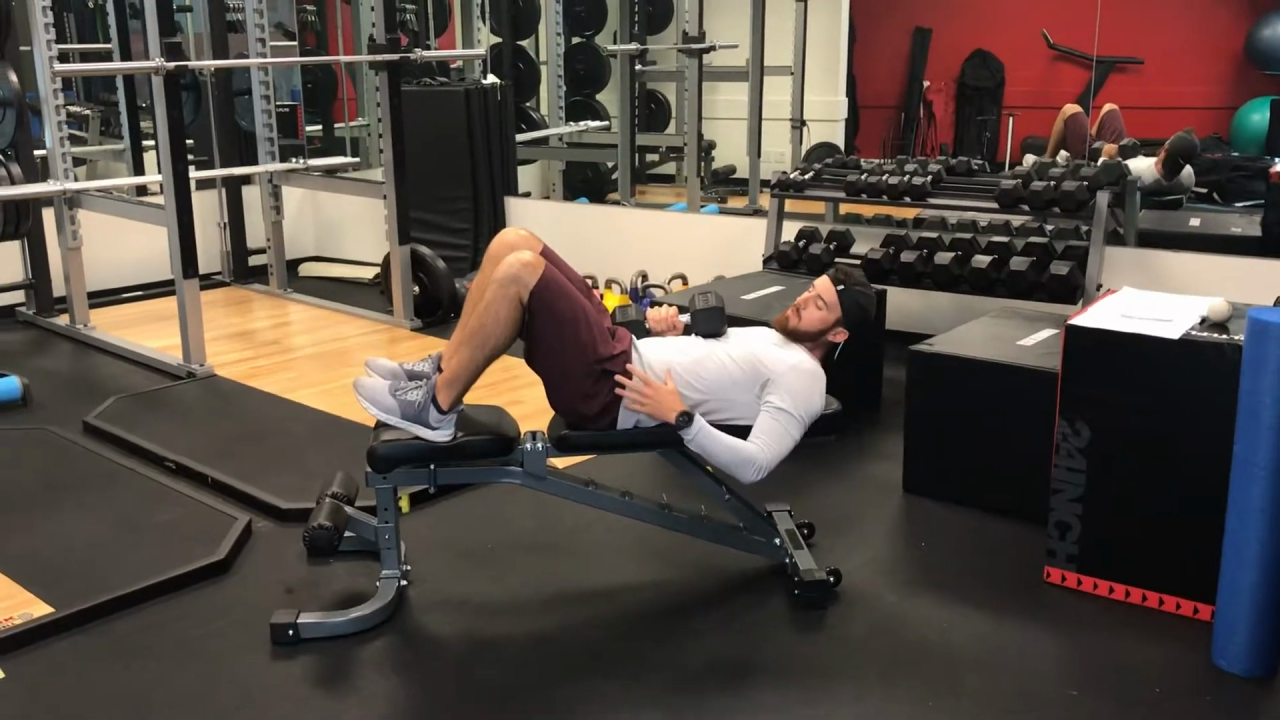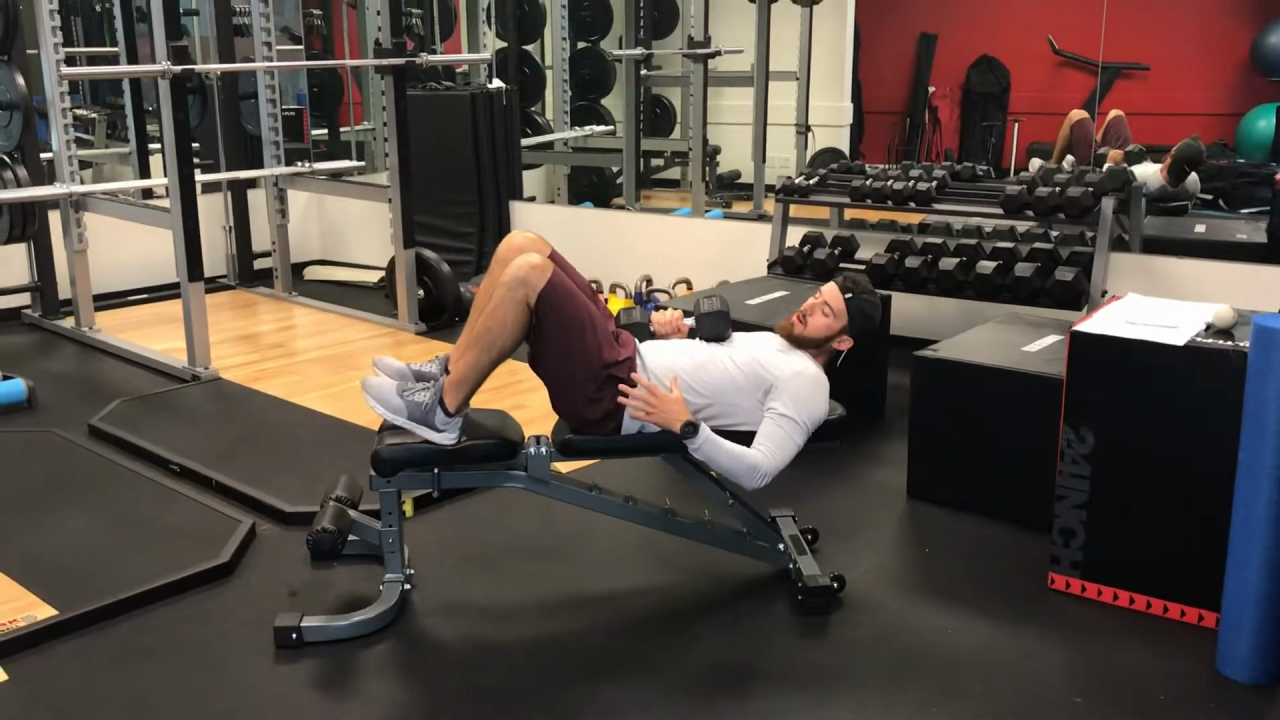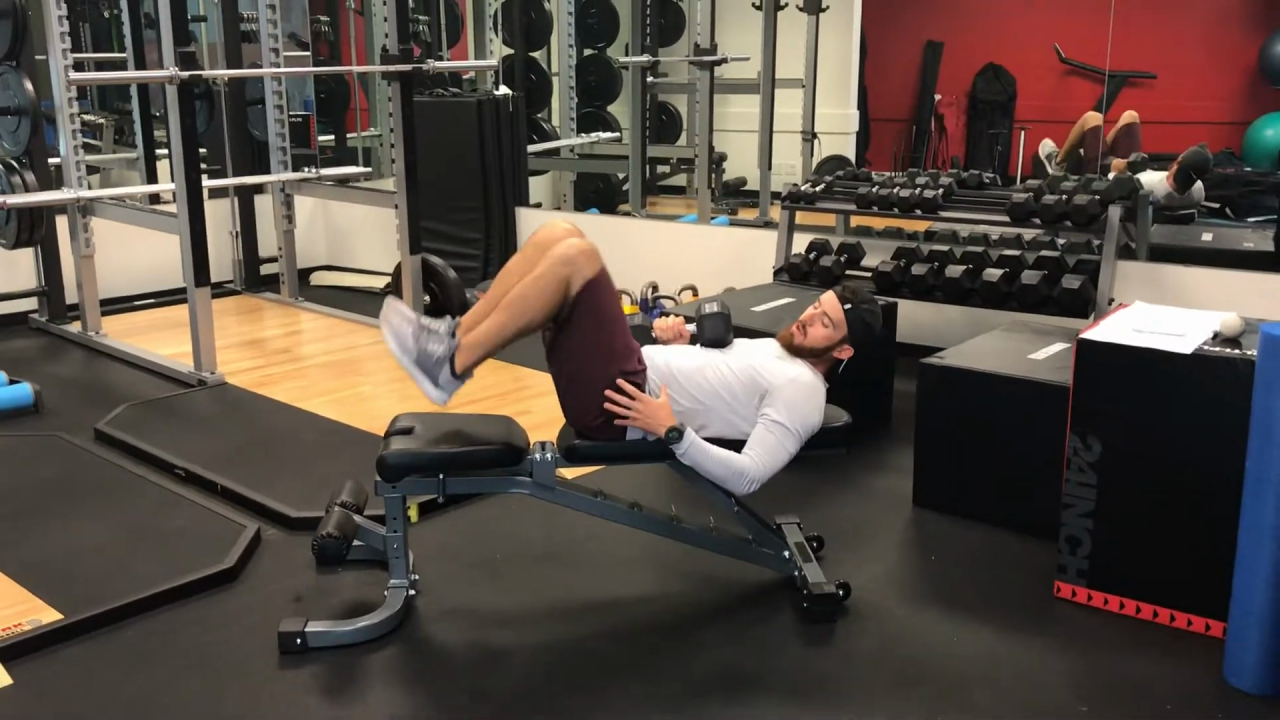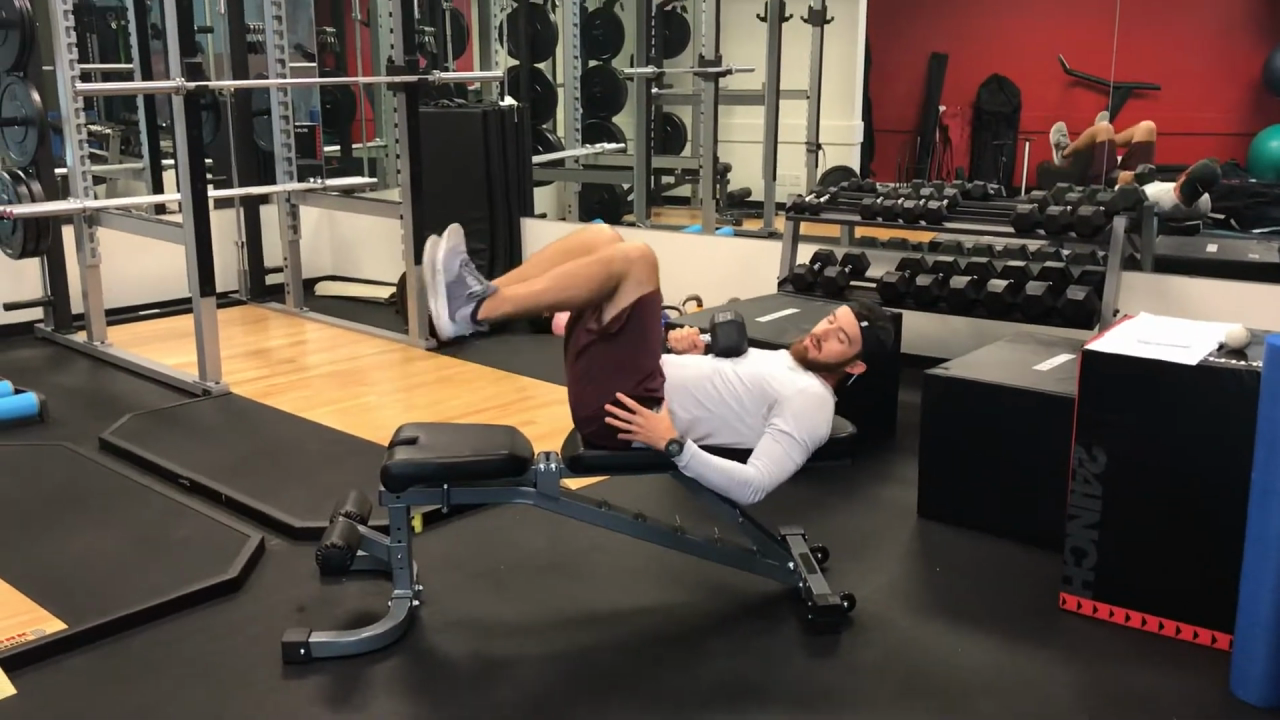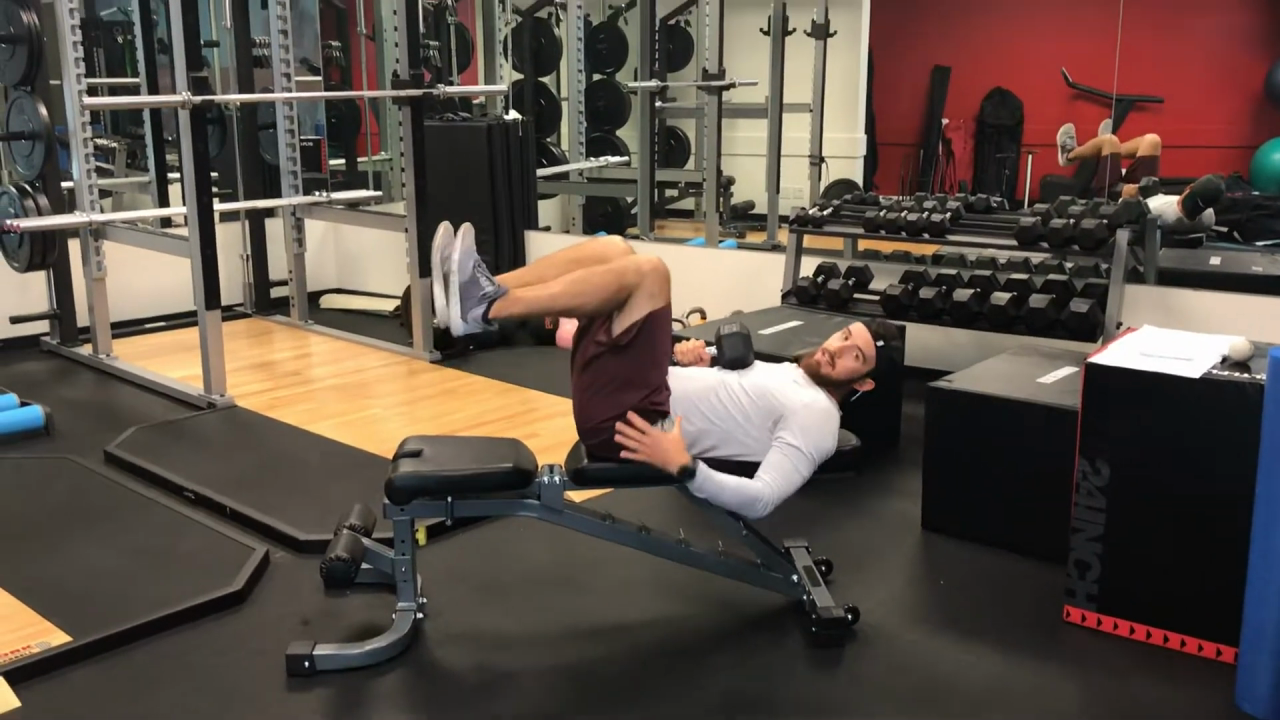
dt=0.3s
person 1, frame 1
left shoulder: (800, 378)
right shoulder: (770, 339)
left elbow: (753, 464)
left wrist: (680, 417)
right wrist: (671, 331)
left hip: (610, 396)
right hip: (621, 355)
left knee: (520, 271)
right knee: (514, 242)
left ankle: (437, 406)
right ankle: (442, 369)
person 1, frame 2
left shoulder: (803, 385)
right shoulder: (772, 344)
left elbow: (758, 471)
left wrist: (686, 426)
right wrist: (675, 335)
left hip: (613, 401)
right hip: (626, 359)
left knee: (528, 273)
right knee: (523, 246)
left ankle: (443, 408)
right ankle: (448, 372)
person 1, frame 3
left shoulder: (800, 392)
right shoulder: (776, 352)
left elbow: (747, 476)
left wrist: (672, 431)
right wrist: (678, 342)
left hip: (615, 404)
right hip: (634, 369)
left knee: (572, 259)
right knee: (557, 235)
left ankle: (450, 368)
right ankle: (451, 339)
person 1, frame 4
left shoulder: (809, 403)
right shoulder: (784, 364)
left elbow: (752, 487)
left wrist: (673, 444)
right wrist: (692, 350)
left hip: (624, 410)
right hip: (638, 386)
left knee: (636, 259)
right knee: (604, 239)
left ankle: (471, 310)
right ankle: (479, 295)
person 1, frame 5
left shoulder: (814, 417)
right shoulder: (789, 376)
left elbow: (761, 499)
left wrist: (685, 467)
right wrist: (697, 362)
left hip: (626, 423)
right hip: (643, 403)
left knee: (647, 272)
right knee: (615, 251)
left ankle: (482, 308)
right ankle: (487, 293)
